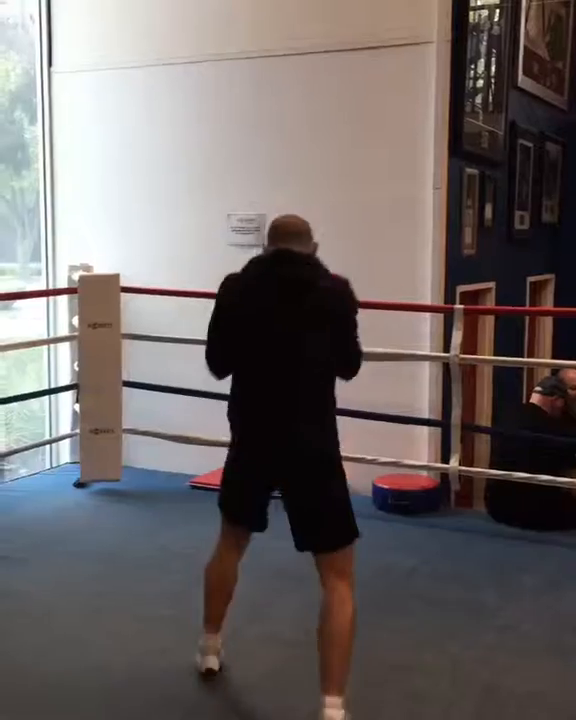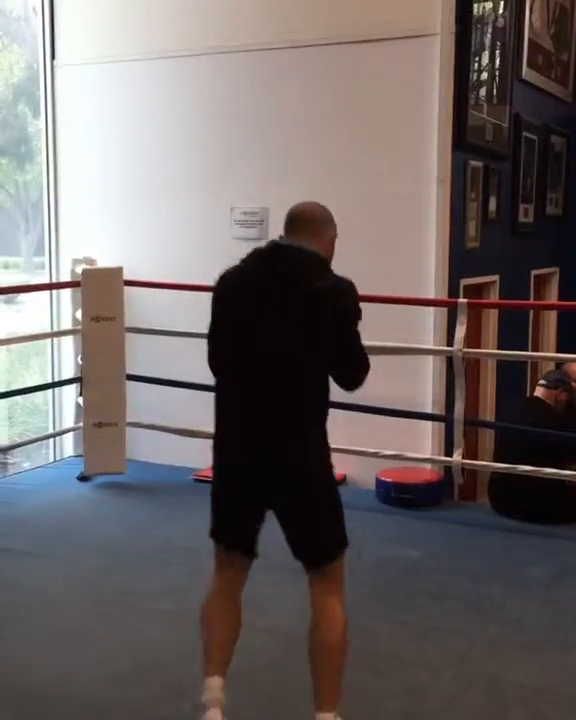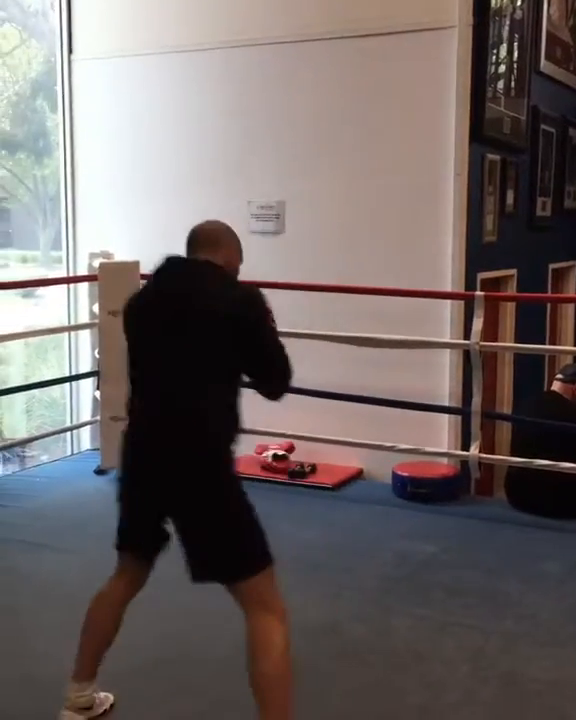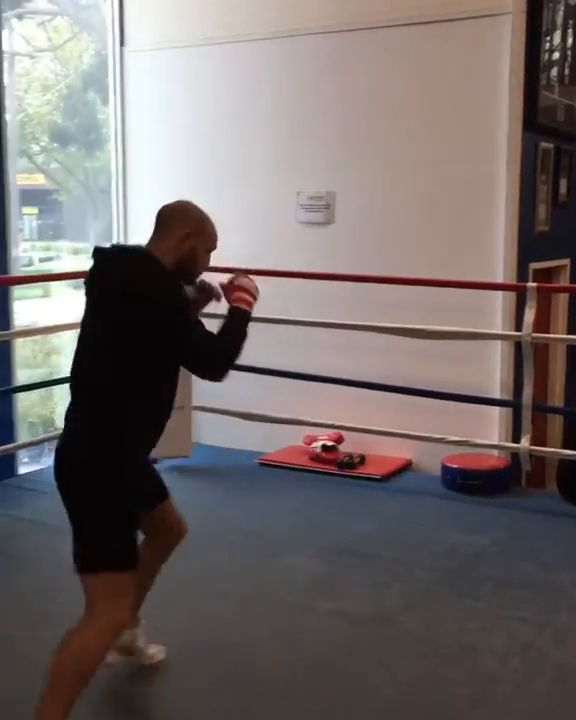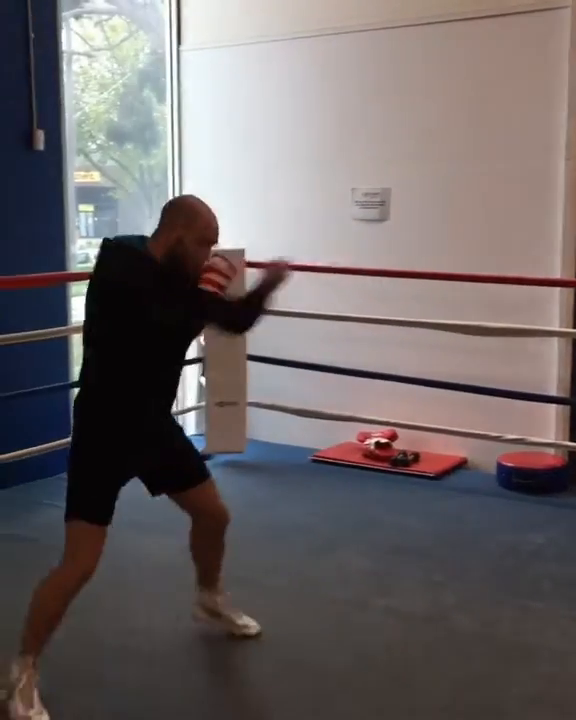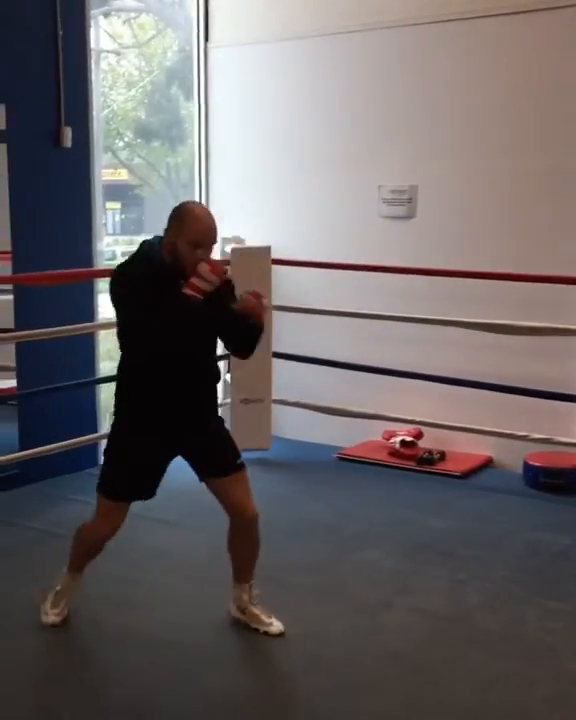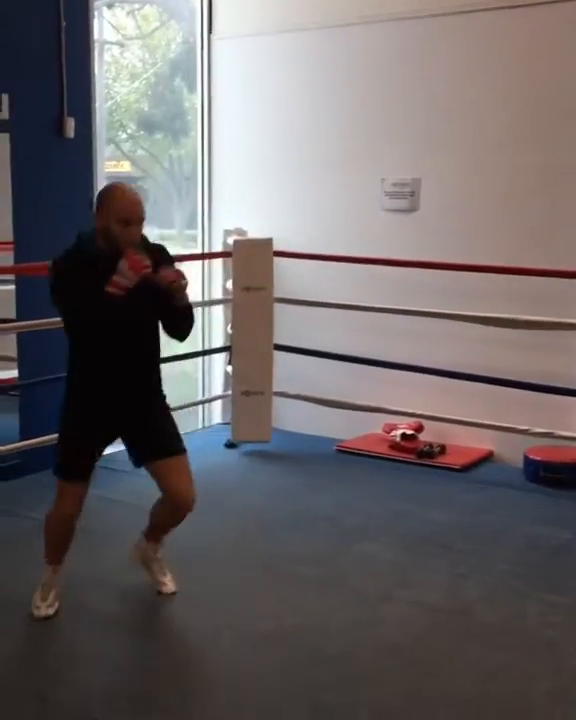
dt=0.4s
person 1, frame 1
left shoulder: (235, 288)
right shoulder: (334, 291)
left elbow: (217, 363)
right elbow: (348, 366)
left hip: (251, 440)
right hip: (312, 444)
left knee: (231, 541)
right knee: (338, 578)
left ankle: (210, 649)
person 1, frame 2
left shoulder: (232, 282)
right shoulder: (333, 292)
right elbow: (351, 375)
left hip: (235, 449)
right hip: (298, 454)
left knee: (227, 576)
right knee: (328, 588)
person 1, frame 3
left shoulder: (143, 300)
right shoulder: (237, 299)
right elbow: (274, 382)
right wrist: (265, 332)
left hip: (140, 464)
right hip: (198, 469)
left knee: (129, 575)
right knee: (266, 612)
person 1, frame 4
left shoulder: (123, 276)
right shoulder: (150, 289)
right elbow: (211, 362)
left wrist: (205, 295)
right wrist: (240, 312)
left hip: (119, 448)
right hip: (97, 458)
left knee: (168, 531)
right knee: (106, 610)
left ankle: (123, 635)
person 1, frame 5
left shoulder: (180, 270)
right shoulder: (117, 275)
left elbow: (234, 323)
right elbow: (164, 335)
left wrist: (268, 285)
right wrist: (201, 294)
left hip: (151, 421)
right hip: (102, 427)
left knee: (215, 515)
right knee: (79, 566)
left ankle: (211, 601)
right ankle: (24, 672)
person 1, frame 6
left shoulder: (215, 276)
right shoulder: (130, 278)
left elbow: (241, 348)
right elbow: (141, 347)
left wrist: (249, 318)
right wrist: (185, 301)
left hip: (200, 415)
right hip: (141, 418)
left knee: (245, 514)
right knee: (103, 525)
left ankle: (244, 599)
right ankle: (66, 586)
person 1, frame 7
left shoulder: (154, 257)
right shoulder: (71, 267)
left elbow: (181, 331)
right elbow: (78, 333)
left wrist: (177, 299)
right wrist: (110, 292)
left hip: (145, 397)
right hip: (88, 402)
left knee: (181, 496)
right knee: (67, 507)
left ankle: (148, 548)
right ankle: (52, 577)
